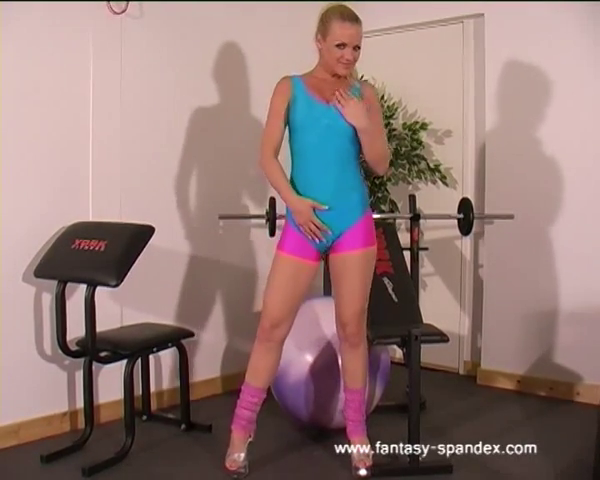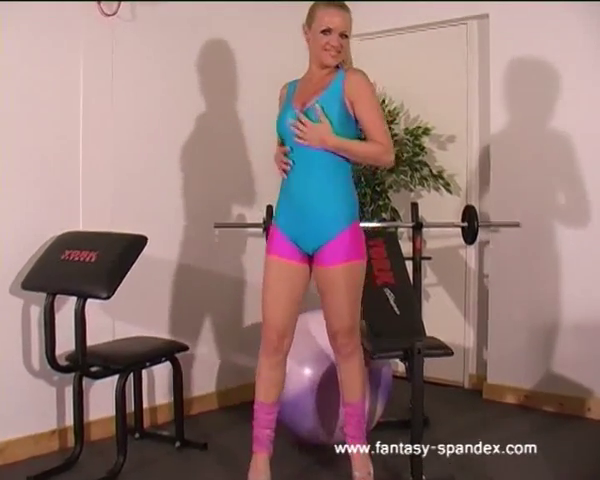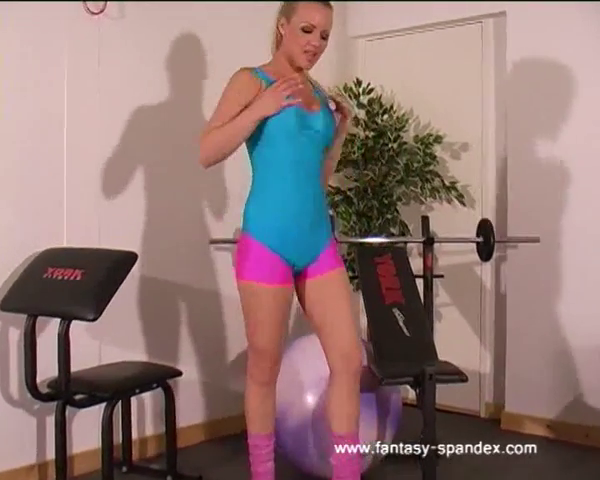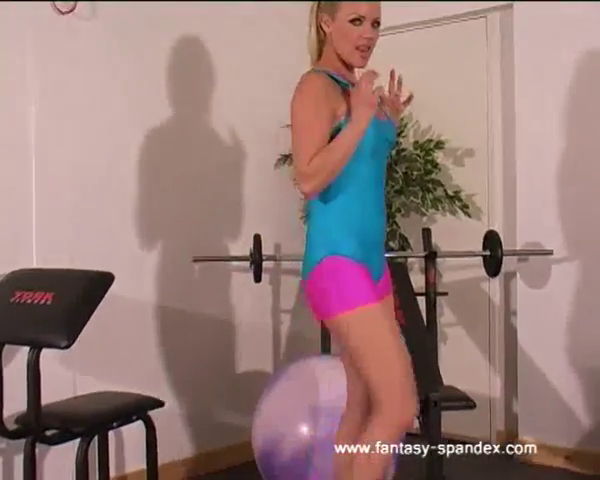
dt=0.7s
person 1, frame 1
left shoulder: (363, 93)
right shoulder: (289, 88)
left elbow: (382, 164)
right elbow: (267, 154)
left wrist: (360, 122)
right wrist: (293, 201)
left hip: (353, 219)
right hip: (304, 220)
left knee: (352, 328)
right knee: (271, 325)
left ankle: (357, 431)
right ankle: (241, 429)
person 1, frame 2
left shoulder: (353, 83)
right shoulder: (288, 91)
left elbow: (385, 153)
left wrist: (330, 140)
right wrist: (279, 156)
left hip: (337, 225)
right hip: (288, 224)
left knee: (344, 338)
right knee: (274, 337)
person 1, frame 3
left shoulder: (323, 96)
right shoulder: (251, 80)
right elbow: (207, 153)
left wrist: (340, 131)
right wrist: (261, 107)
left hip: (319, 241)
right hip: (267, 240)
left knee: (348, 361)
right knee: (265, 367)
person 1, frame 4
left shoulder: (363, 91)
right shoulder: (317, 86)
right elbow: (309, 180)
left wrist: (388, 123)
right wrist: (361, 119)
left hip: (369, 259)
right hip: (337, 261)
left knee: (366, 404)
right knee: (399, 408)
